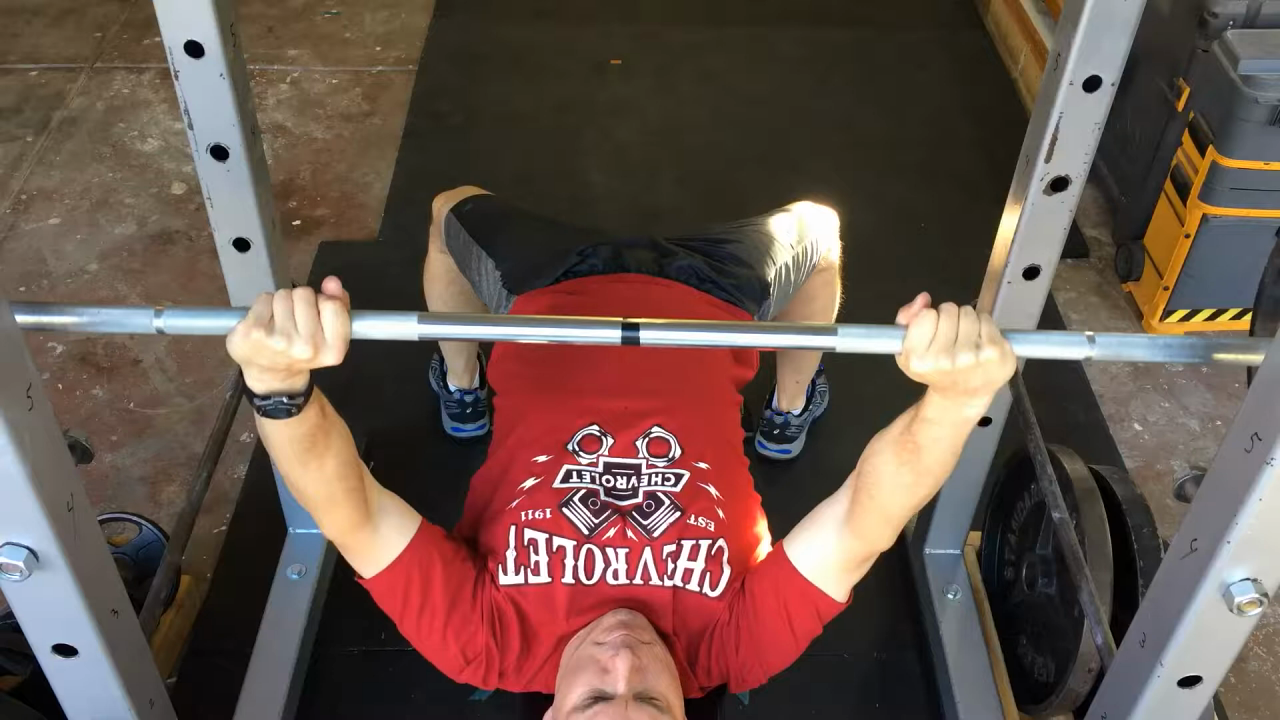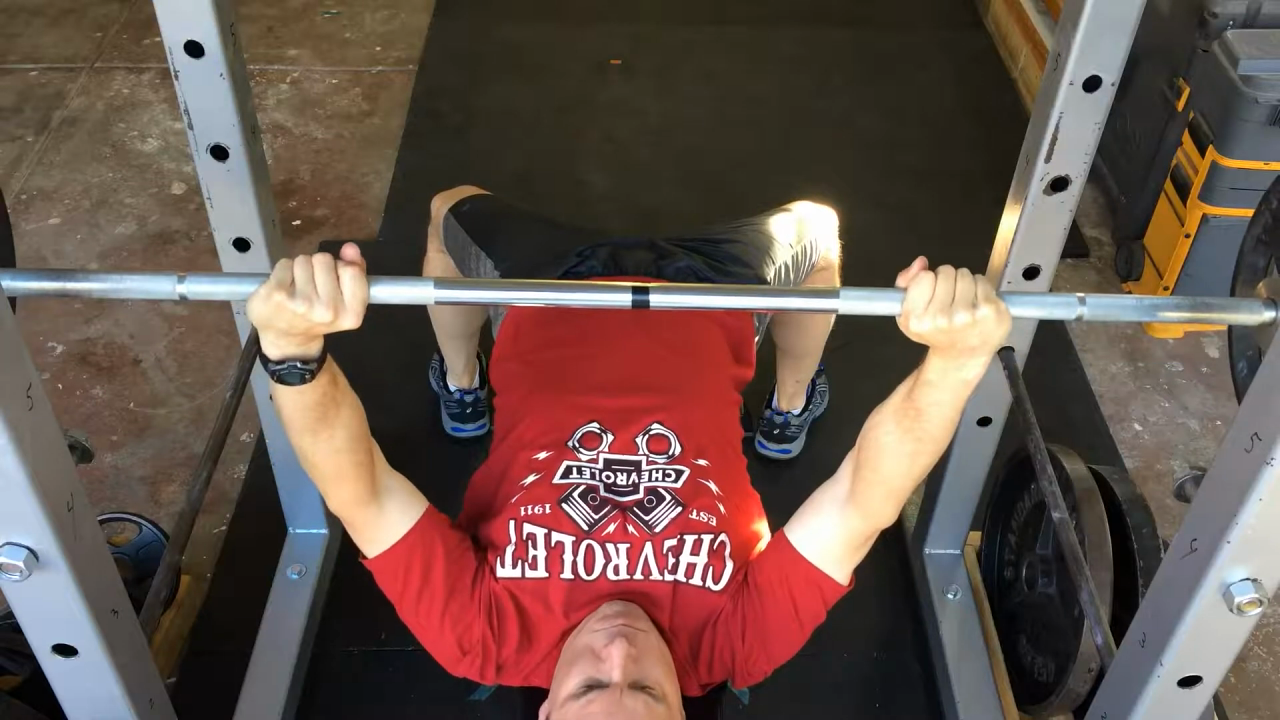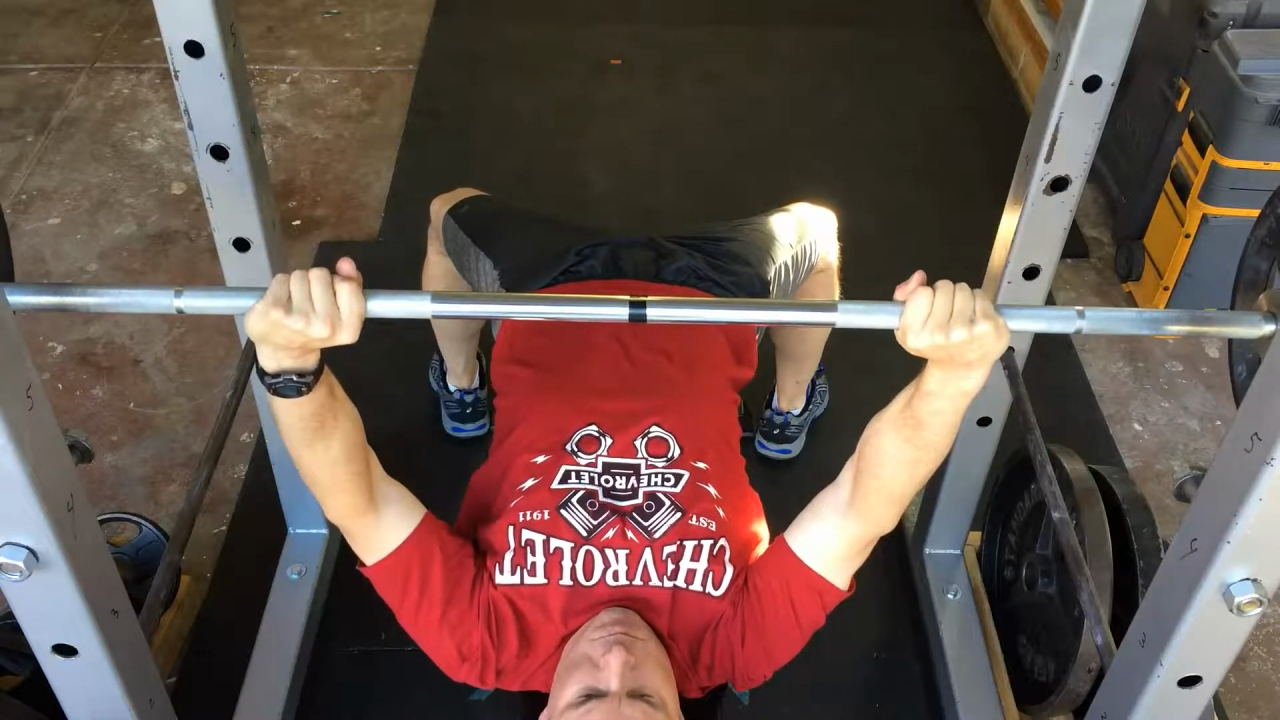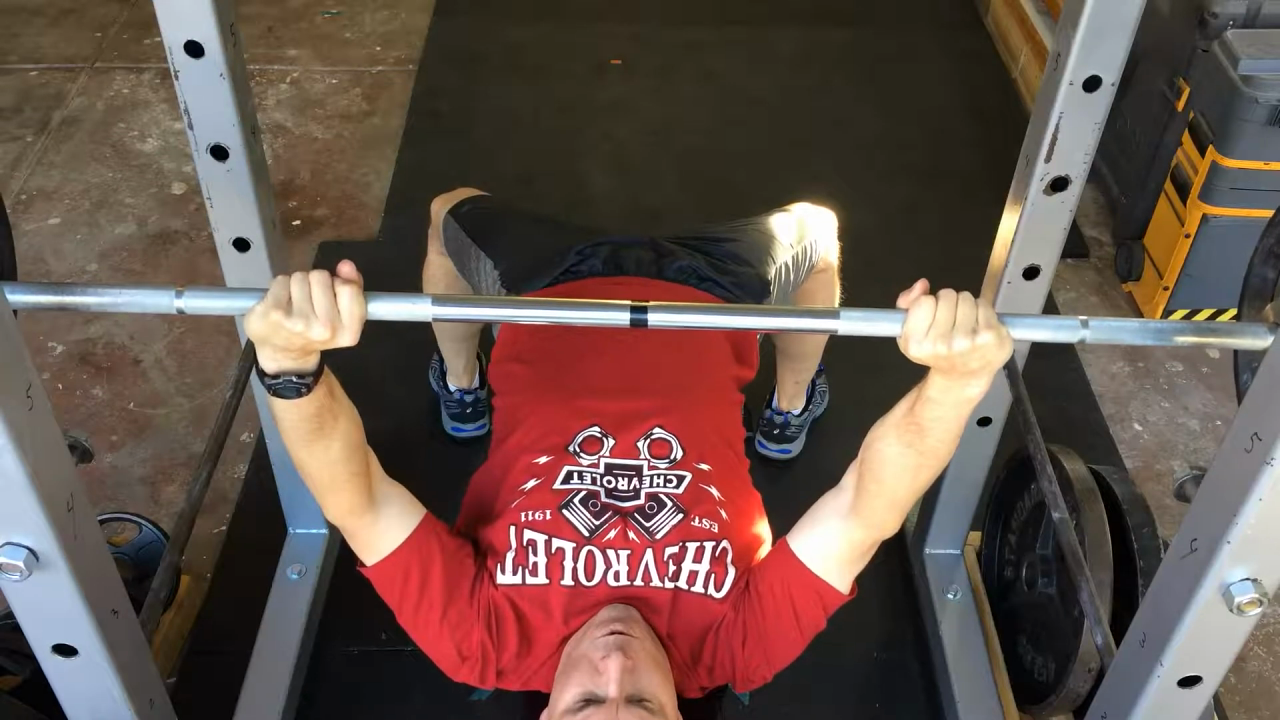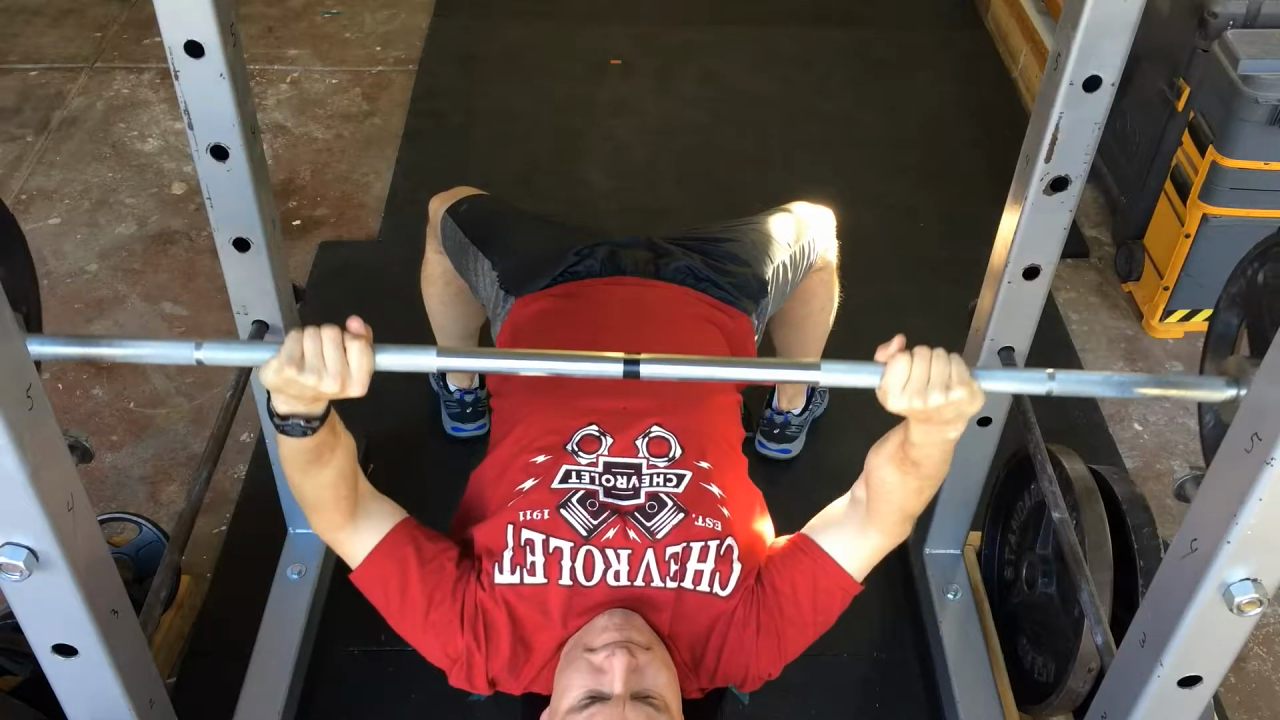
dt=0.7s
person 1, frame 1
left shoulder: (485, 643)
right shoulder: (736, 644)
left elbow: (351, 514)
right elbow: (864, 521)
left wrist: (278, 379)
right wrist: (961, 392)
left knee: (457, 209)
right knee: (814, 225)
left ankle: (463, 394)
person 1, frame 2
left shoulder: (481, 633)
right shoulder: (737, 637)
left elbow: (360, 492)
right elbow: (866, 498)
left wrist: (292, 346)
right wrist: (957, 355)
left knee: (456, 210)
right knee: (814, 225)
person 1, frame 3
left shoulder: (484, 642)
right shoulder: (735, 642)
left elbow: (358, 501)
right elbow: (865, 505)
left wrist: (289, 359)
right wrist: (956, 367)
left knee: (454, 213)
right knee: (811, 226)
person 1, frame 4
left shoulder: (483, 639)
right shoulder: (736, 643)
left elbow: (355, 499)
right elbow: (867, 509)
left wrist: (289, 361)
right wrist: (960, 375)
left knee: (455, 212)
right knee: (812, 225)
person 1, frame 5
left shoulder: (483, 642)
right shoulder: (741, 640)
left elbow: (345, 515)
right elbow: (877, 513)
left wrist: (300, 406)
right wrist: (936, 423)
left knee: (453, 211)
right knee: (811, 226)
